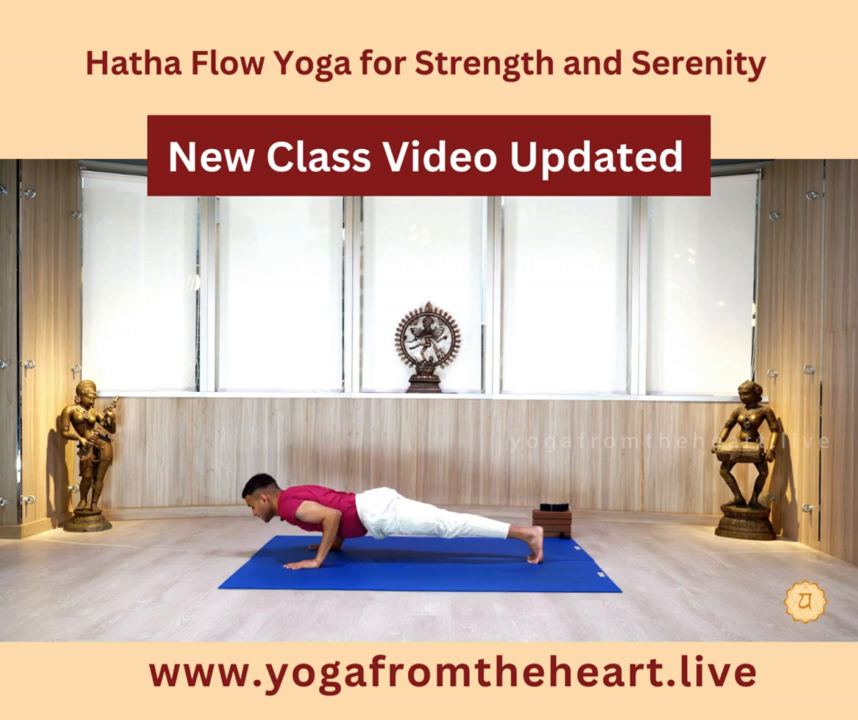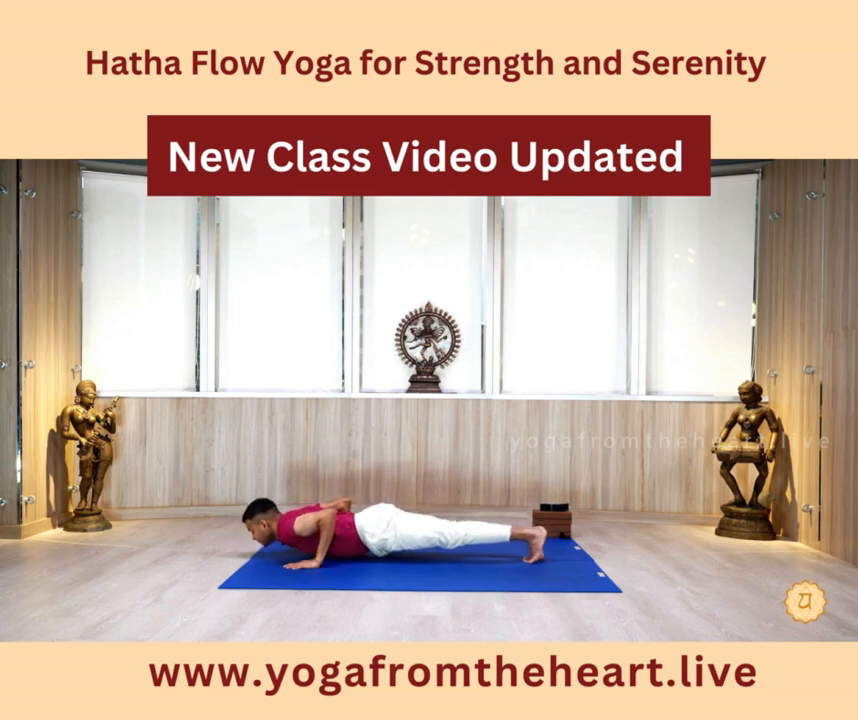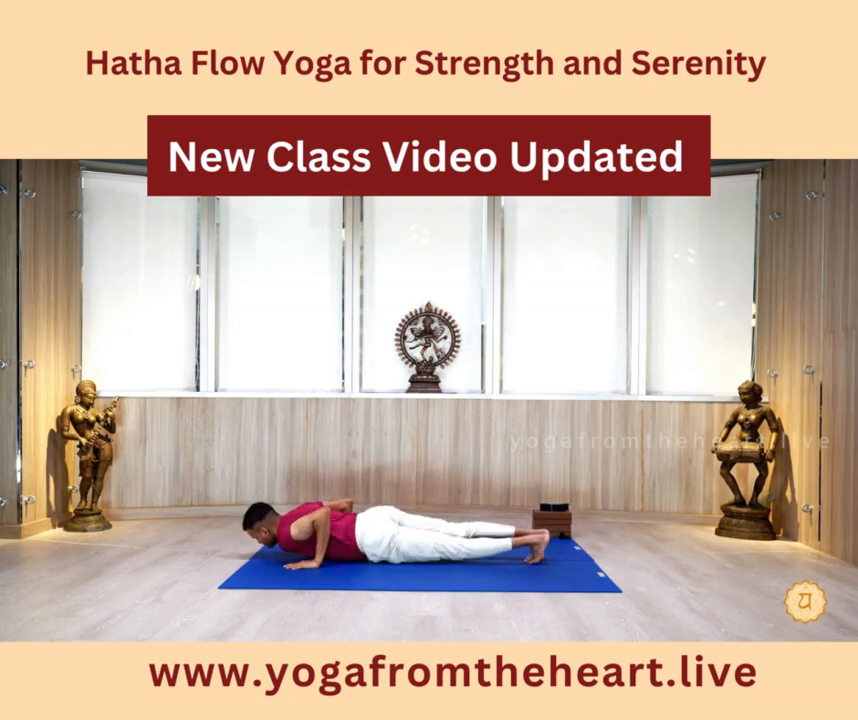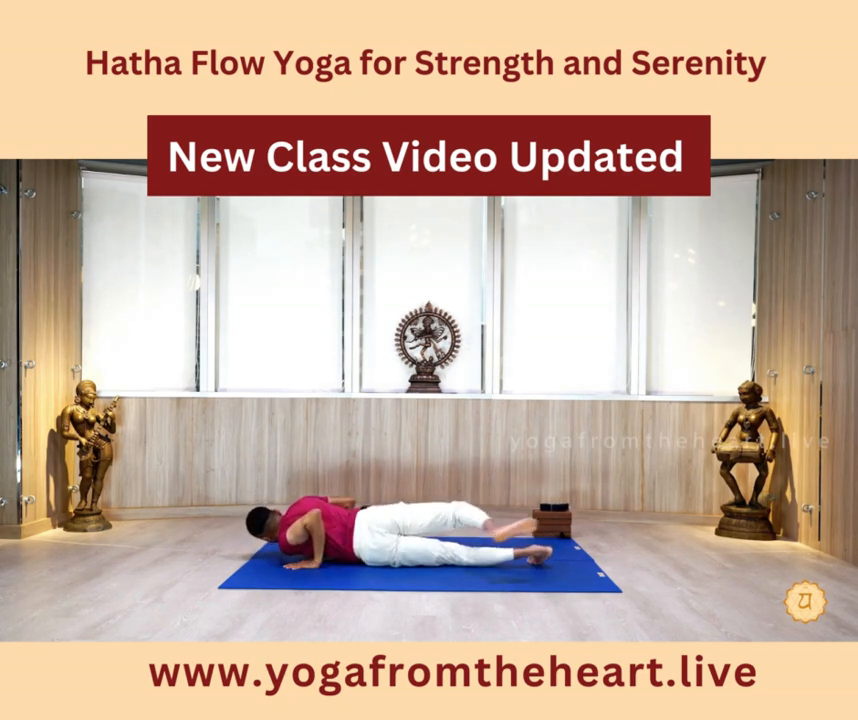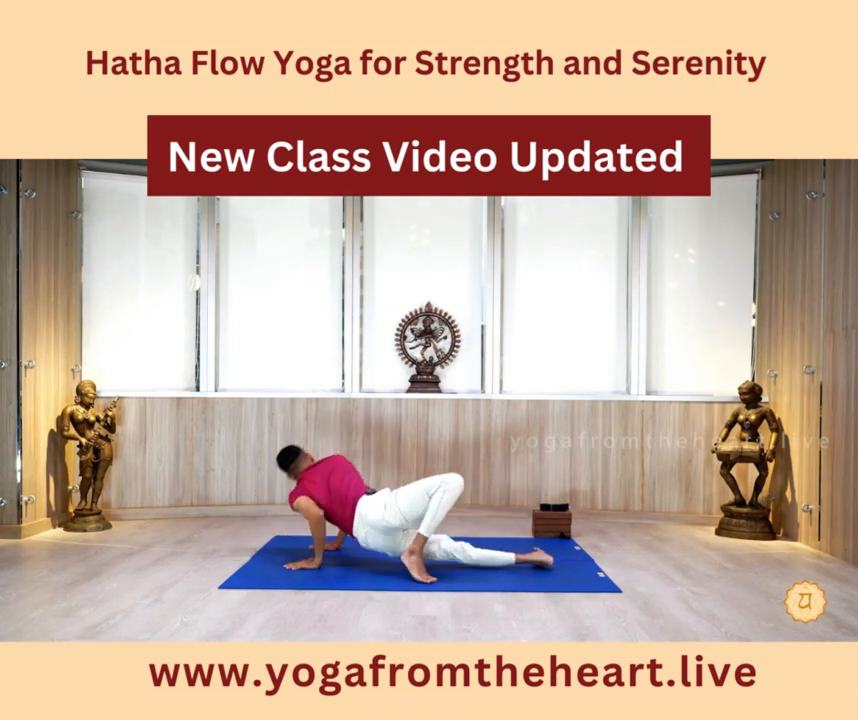
dt=1s
person 1, frame 1
left shoulder: (287, 505)
right shoulder: (295, 494)
left elbow: (332, 516)
left wrist: (318, 560)
right wrist: (336, 542)
left hip: (375, 512)
right hip: (376, 502)
left knee: (447, 526)
right knee: (449, 523)
left ankle: (527, 533)
right ankle: (526, 531)
person 1, frame 2
left shoulder: (287, 528)
right shoulder: (296, 517)
left elbow: (328, 515)
right elbow: (344, 502)
left wrist: (318, 559)
right wrist: (336, 541)
left hip: (375, 530)
right hip: (376, 518)
left knee: (449, 535)
right knee: (451, 529)
left ankle: (529, 534)
right ankle: (529, 532)
person 1, frame 3
left shoulder: (287, 536)
right shoulder: (298, 513)
left elbow: (322, 516)
right elbow: (347, 502)
left wrist: (317, 559)
left hip: (377, 541)
right hip: (377, 516)
left knee: (453, 548)
right knee: (458, 530)
left ankle: (531, 541)
right ankle: (530, 532)
person 1, frame 4
left shoulder: (288, 540)
right shoulder: (302, 503)
left elbow: (313, 518)
right elbow: (348, 501)
left wrist: (316, 559)
left hip: (371, 549)
right hip: (375, 517)
left knee: (453, 554)
right knee: (457, 508)
left ankle: (524, 551)
right ankle: (490, 527)
person 1, frame 5
left shoulder: (296, 494)
right shoulder: (335, 460)
left elbow: (317, 516)
left wrist: (318, 556)
right wrist: (339, 540)
left hip: (369, 535)
right hip: (376, 510)
left knee: (451, 549)
right knee: (452, 481)
